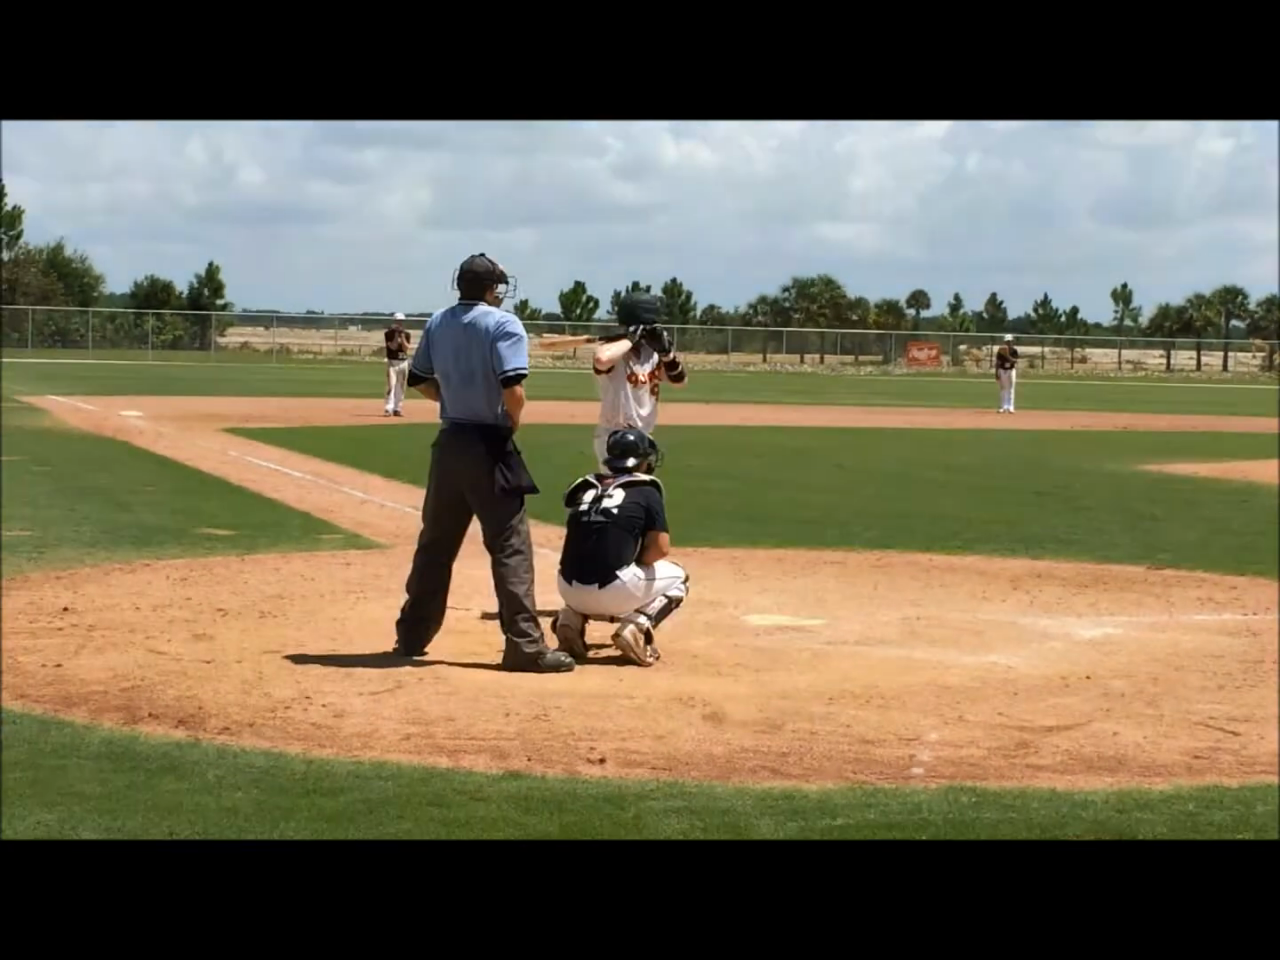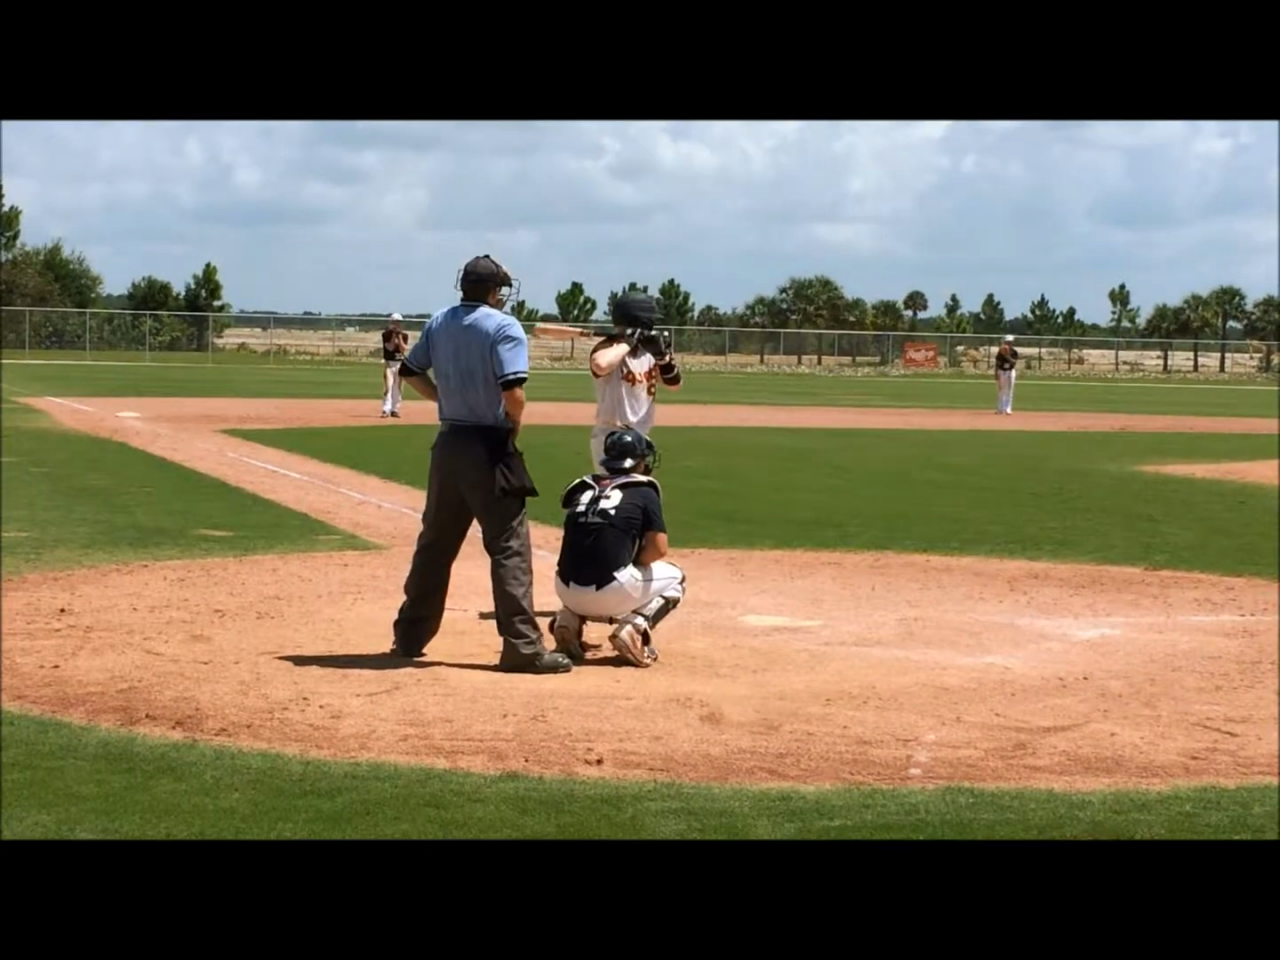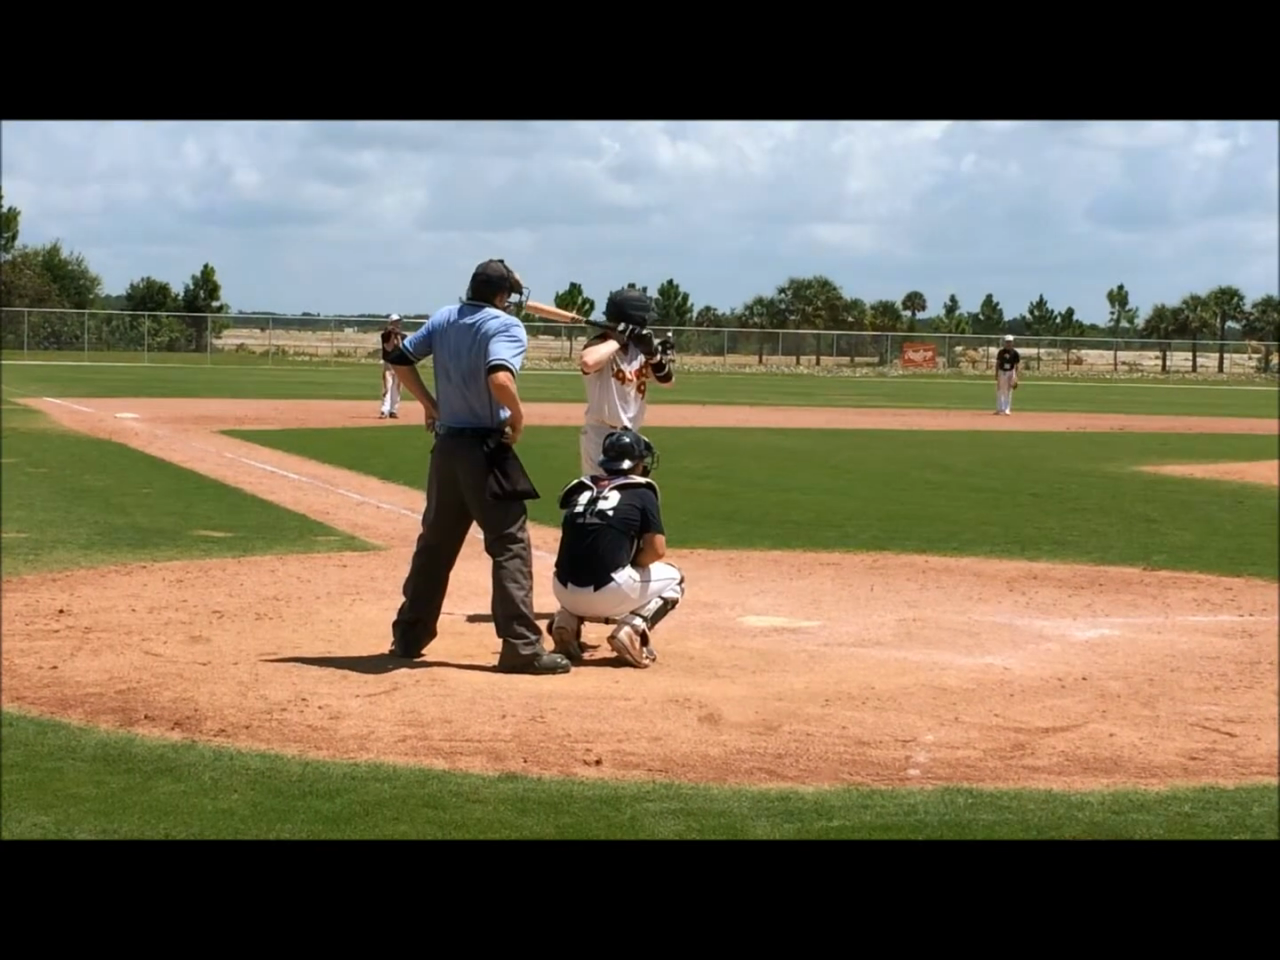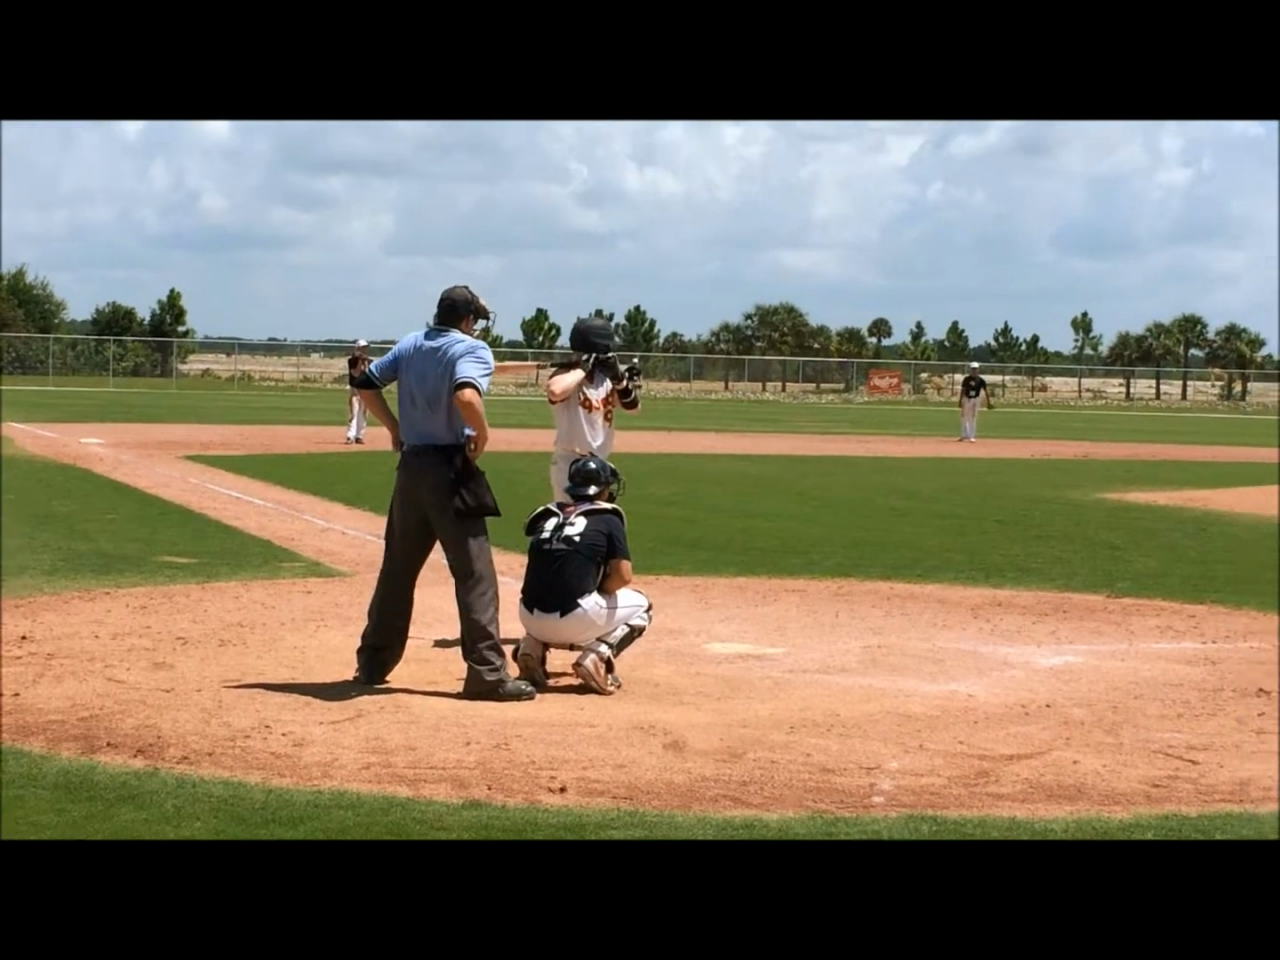
dt=0.4s
person 1, frame 1
left shoulder: (438, 323)
right shoulder: (504, 323)
left elbow: (418, 380)
right elbow: (514, 391)
right wrist: (512, 423)
left hip: (447, 445)
right hip: (486, 447)
left knee: (436, 544)
right knee: (511, 546)
left ankle: (412, 635)
right ankle: (525, 645)
person 1, frame 2
left shoulder: (438, 322)
right shoulder: (504, 326)
left elbow: (410, 373)
right elbow: (513, 394)
right wrist: (514, 422)
left hip: (448, 445)
right hip: (488, 447)
left knee: (434, 544)
right knee: (509, 547)
left ankle: (409, 636)
right ankle: (523, 648)
person 1, frame 3
left shoulder: (443, 318)
right shoulder: (506, 326)
left elbow: (400, 359)
right elbow: (499, 379)
left wrist: (429, 405)
right wrist: (517, 417)
left hip: (446, 446)
right hip: (485, 448)
left knee: (435, 544)
right knee: (510, 546)
left ankle: (409, 637)
right ankle: (522, 648)
person 1, frame 4
left shoulder: (410, 344)
right shoulder: (472, 348)
left elbow: (366, 384)
right elbow: (466, 398)
left wrist: (394, 428)
right wrist: (482, 434)
left hip: (411, 467)
right hip: (449, 469)
left knee: (397, 568)
right knee: (474, 570)
left ankle: (372, 663)
right ankle: (487, 674)
person 2, frame 1
left shoulder: (586, 486)
right shoulder: (645, 489)
right elbow: (660, 548)
right wrist: (636, 564)
left hip: (571, 586)
right hip: (614, 584)
right knee: (677, 578)
left ankle: (572, 620)
right ankle: (637, 629)
person 2, frame 2
left shoulder: (583, 488)
right shoulder: (644, 491)
right elbow: (658, 549)
left hip: (567, 591)
right hip: (611, 591)
right knee: (675, 578)
left ankle: (569, 620)
right ankle: (635, 627)
person 2, frame 3
left shoulder: (580, 489)
right shoulder: (641, 492)
right elbow: (656, 550)
left hip: (564, 592)
right hip: (608, 593)
right knee: (673, 578)
left ankle: (568, 620)
right ankle: (633, 629)
person 2, frame 4
left shoulder: (546, 516)
right shoulder: (608, 518)
right elbow: (623, 577)
left hip: (531, 618)
right hip: (574, 619)
right knee: (641, 605)
left ankle: (533, 646)
right ankle: (598, 656)
